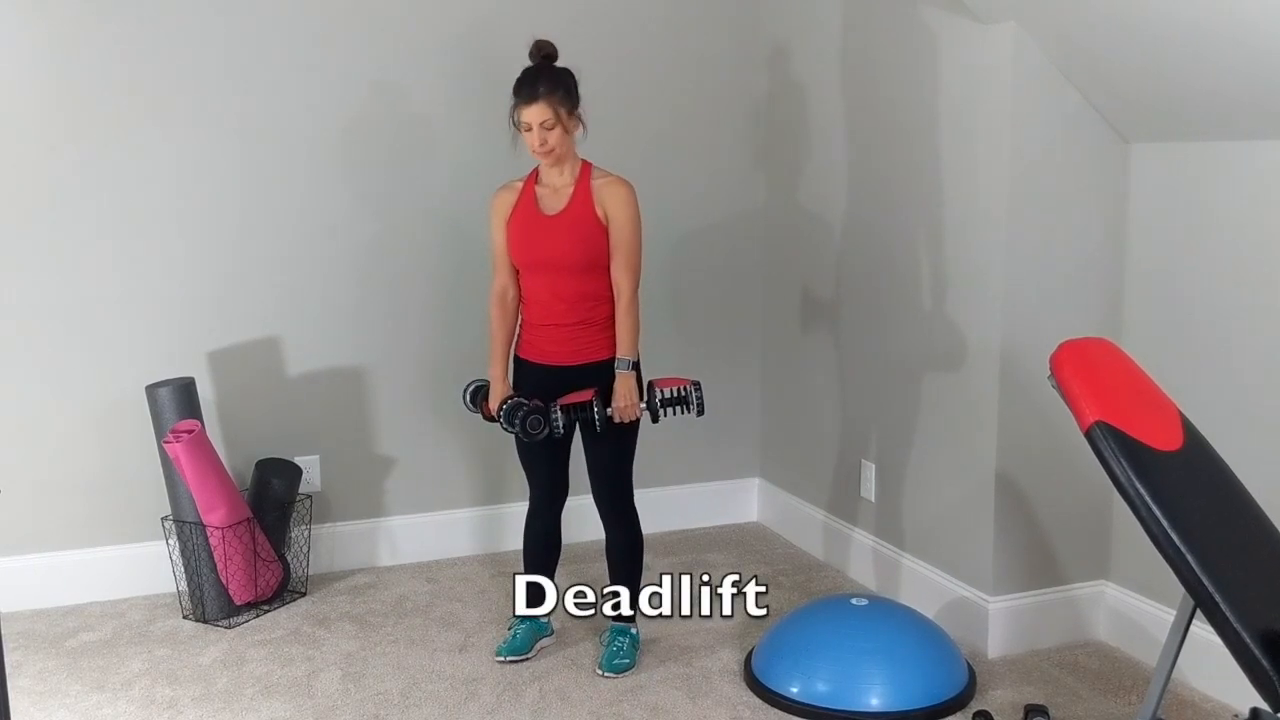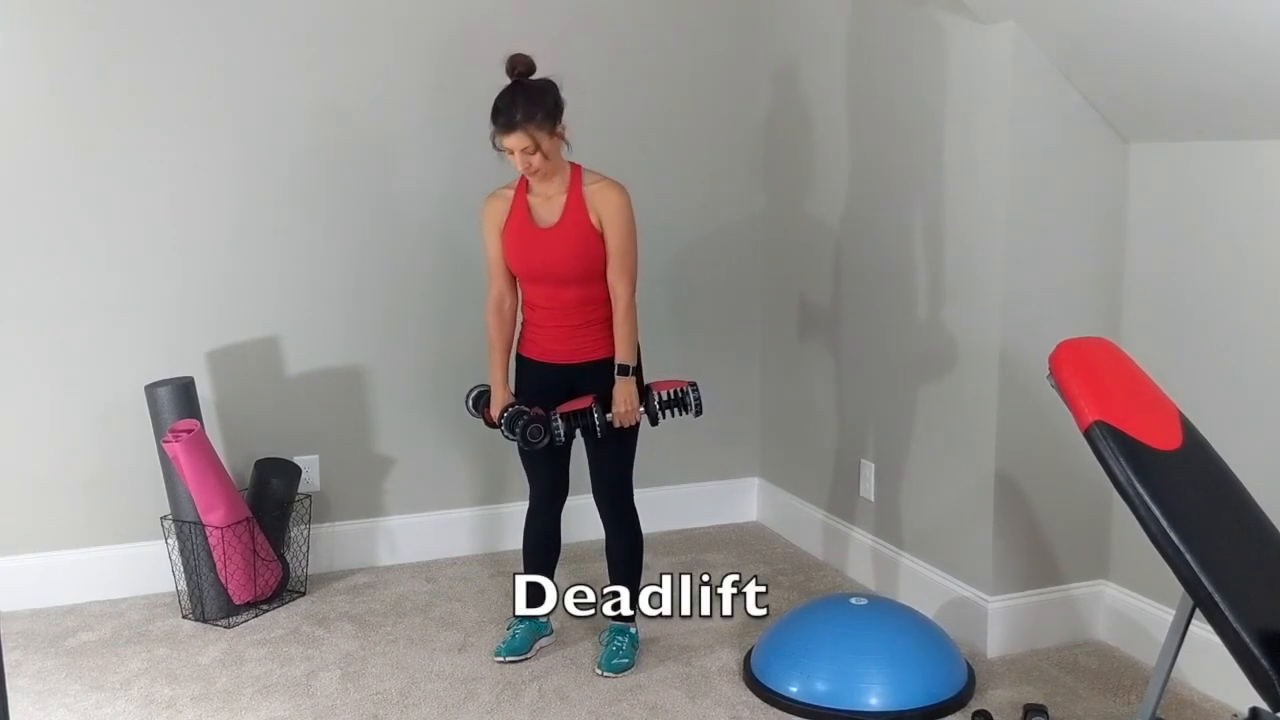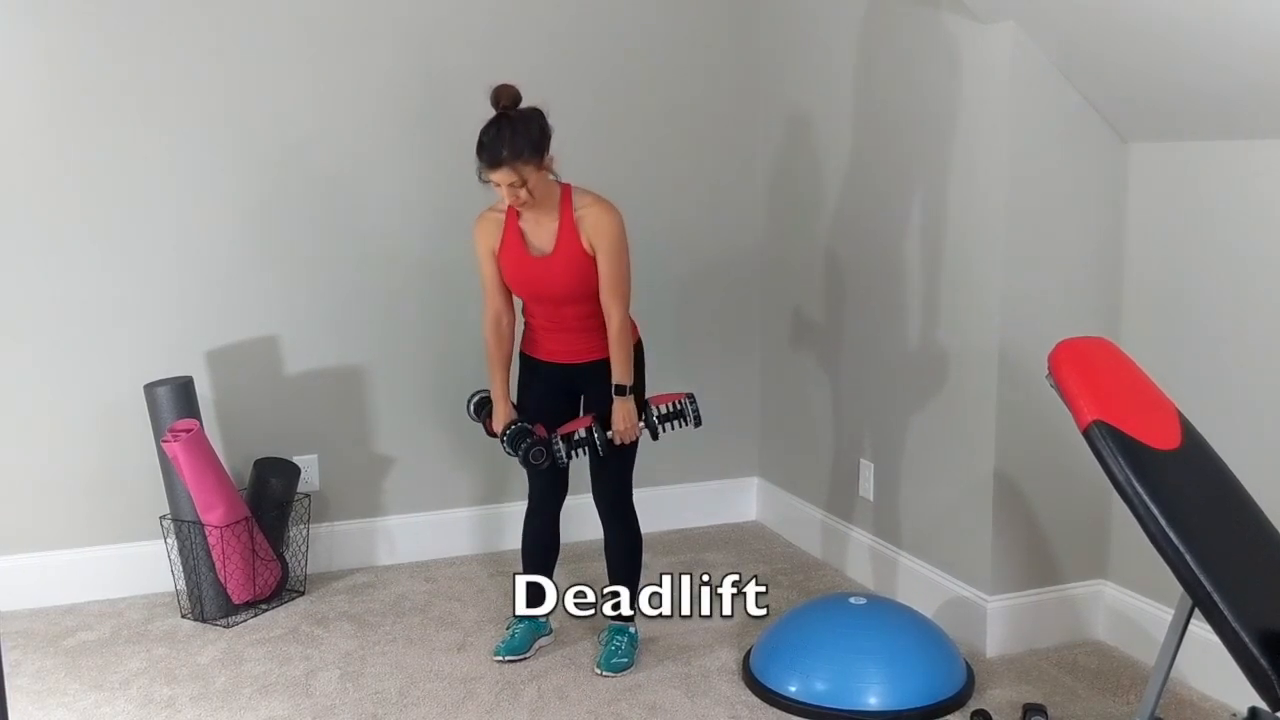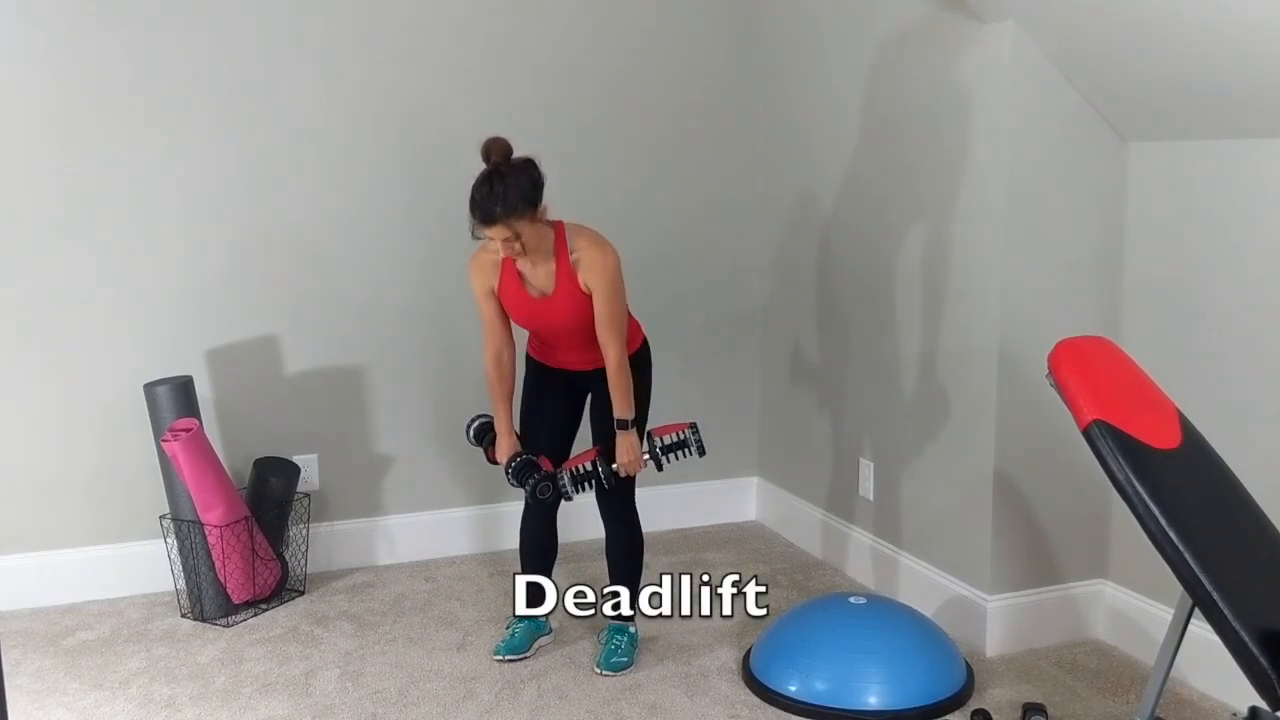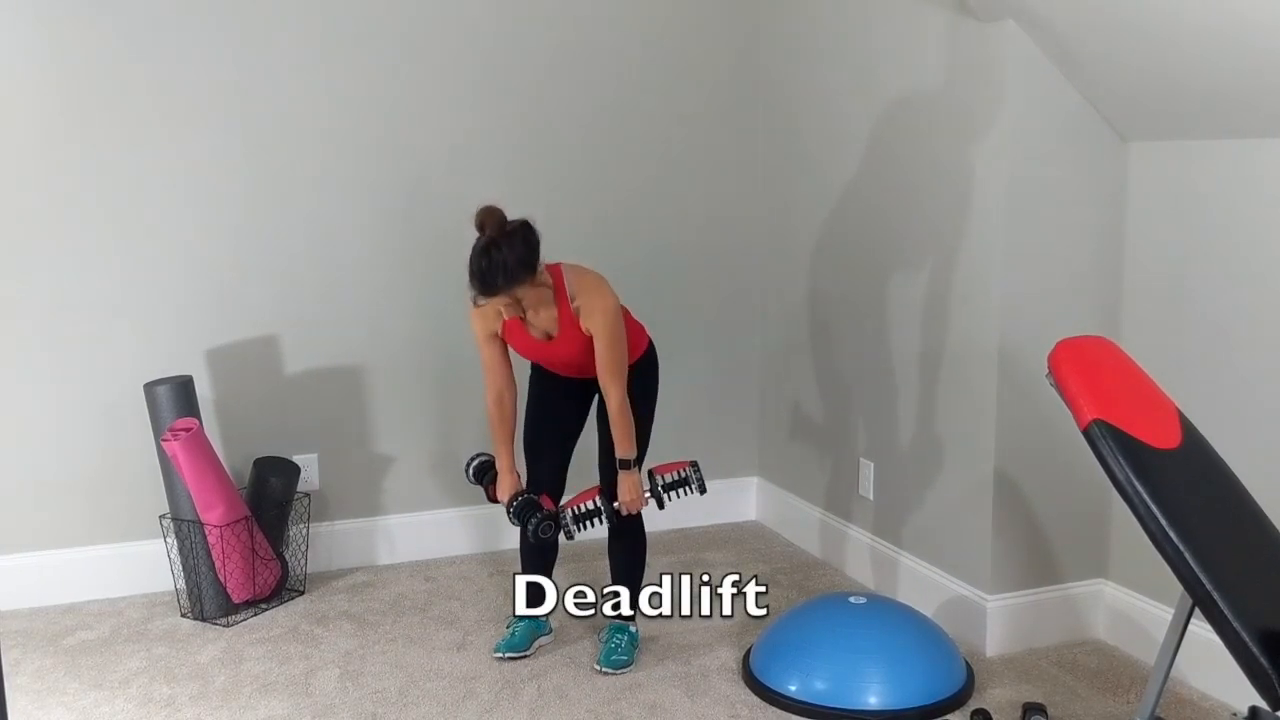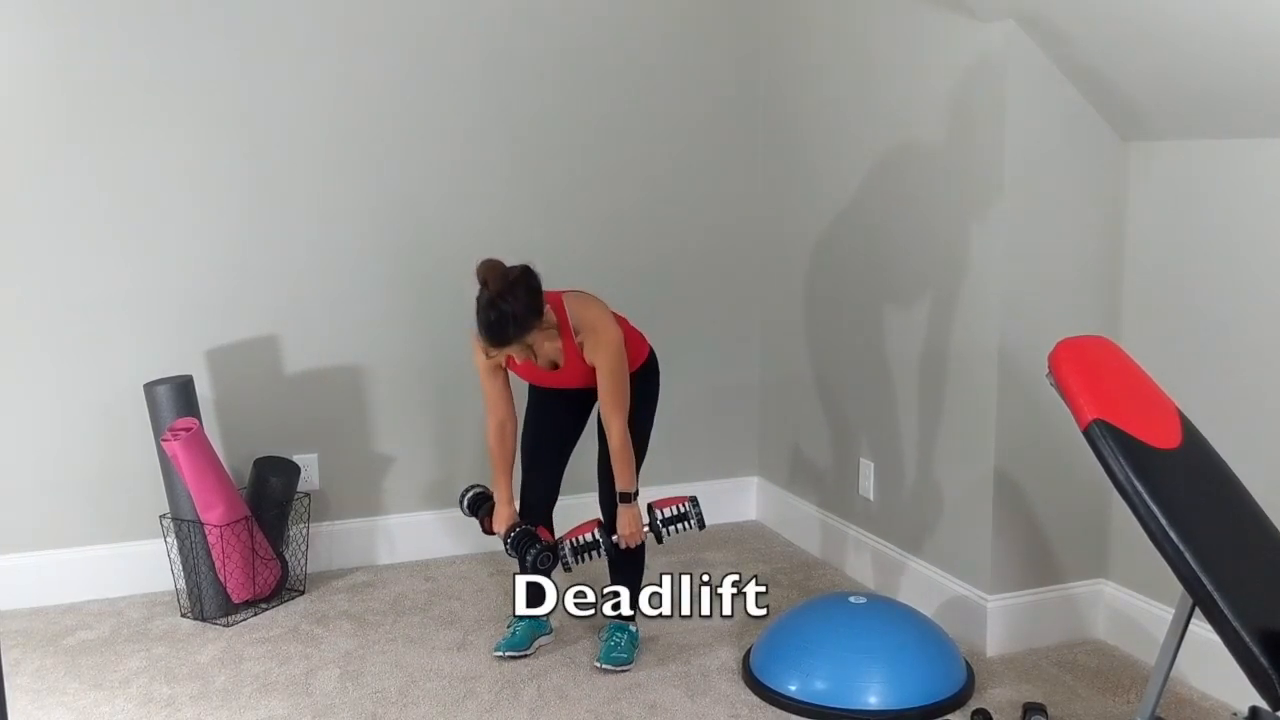
dt=0.4s
person 1, frame 1
left shoulder: (612, 193)
right shoulder: (508, 200)
left elbow: (625, 292)
right elbow: (505, 293)
left wrist: (625, 372)
right wrist: (497, 376)
left hip: (602, 370)
right hip: (536, 372)
left knee: (613, 500)
right knee: (543, 499)
left ankle: (624, 625)
right ankle: (534, 617)
person 1, frame 2
left shoulder: (605, 197)
right shoulder: (498, 207)
left elbow: (622, 295)
right elbow: (501, 299)
left wrist: (625, 378)
right wrist: (498, 382)
left hip: (604, 366)
right hip: (538, 369)
left knee: (612, 499)
right knee: (544, 497)
left ankle: (622, 625)
right ankle: (533, 616)
person 1, frame 3
left shoulder: (596, 217)
right shoulder: (489, 228)
left elbow: (616, 313)
right elbow: (498, 318)
left wrist: (623, 395)
right wrist: (500, 398)
left hip: (607, 364)
right hip: (543, 367)
left knee: (612, 499)
right knee: (543, 496)
left ankle: (622, 624)
right ankle: (533, 616)
person 1, frame 4
left shoulder: (592, 254)
right shoulder: (485, 266)
left elbow: (613, 351)
right elbow: (498, 352)
left wrist: (625, 428)
right wrist: (503, 429)
left hip: (616, 366)
right hip: (549, 370)
left knee: (614, 497)
right knee: (539, 494)
left ankle: (622, 624)
right ankle: (533, 617)
person 1, frame 5
left shoulder: (592, 297)
right shoulder: (487, 311)
left elbow: (614, 392)
right elbow: (499, 392)
left wrist: (628, 469)
right wrist: (505, 469)
left hip: (630, 369)
right hip: (555, 376)
left knee: (619, 501)
right knee: (537, 495)
left ankle: (623, 622)
right ankle: (532, 617)
person 1, frame 6
left shoulder: (595, 327)
right shoulder: (489, 341)
left elbow: (615, 425)
right elbow: (500, 422)
left wrist: (628, 500)
right wrist: (503, 500)
left hip: (630, 374)
right hip: (555, 387)
left knee: (613, 504)
right knee: (535, 496)
left ankle: (624, 621)
right ankle: (533, 615)
